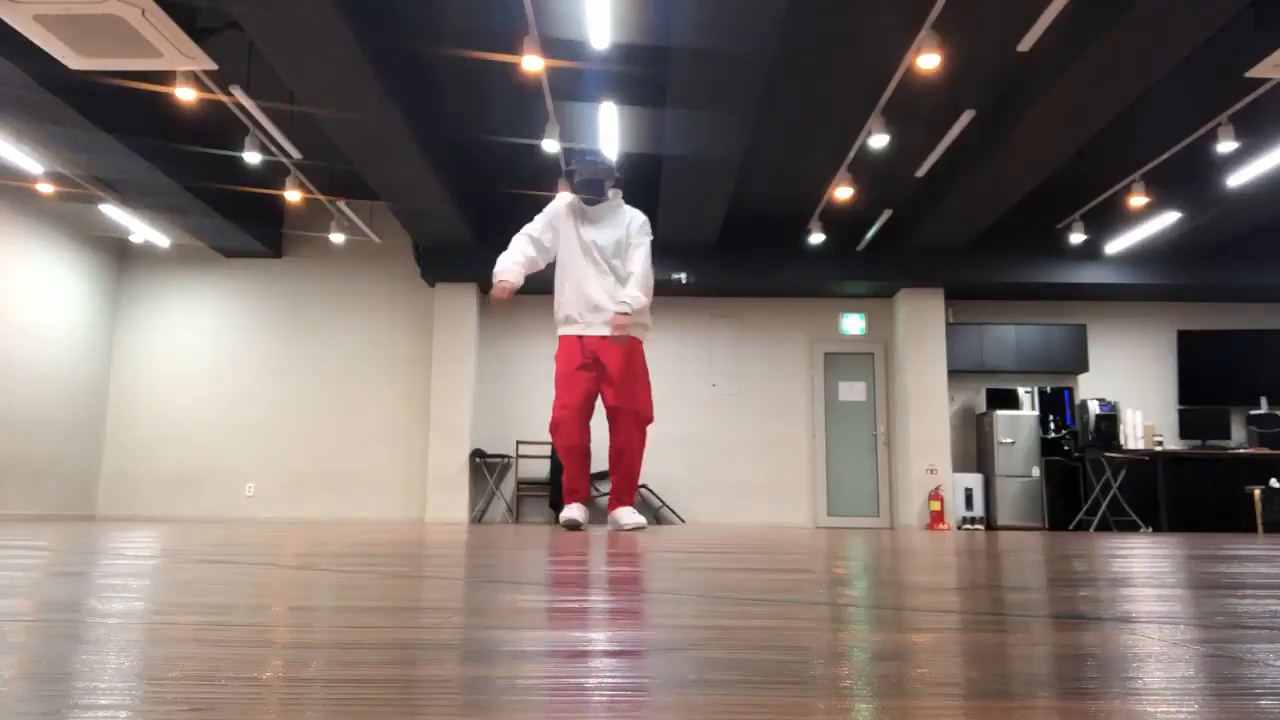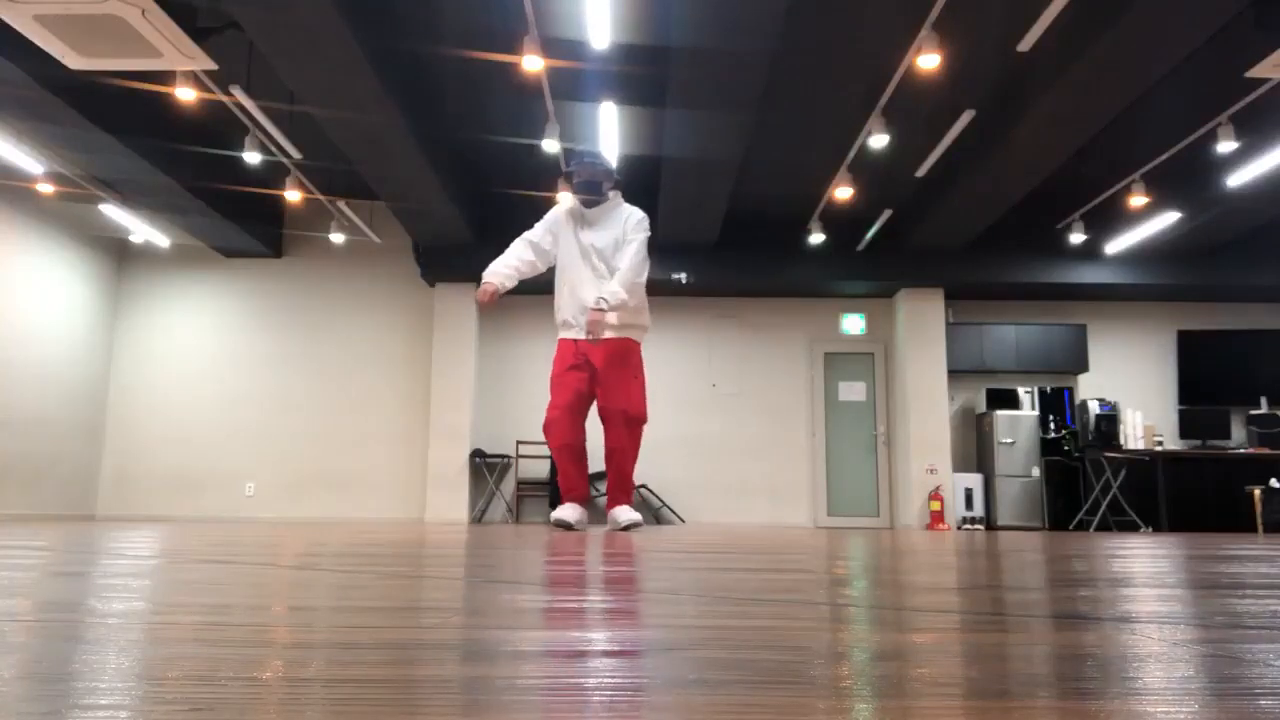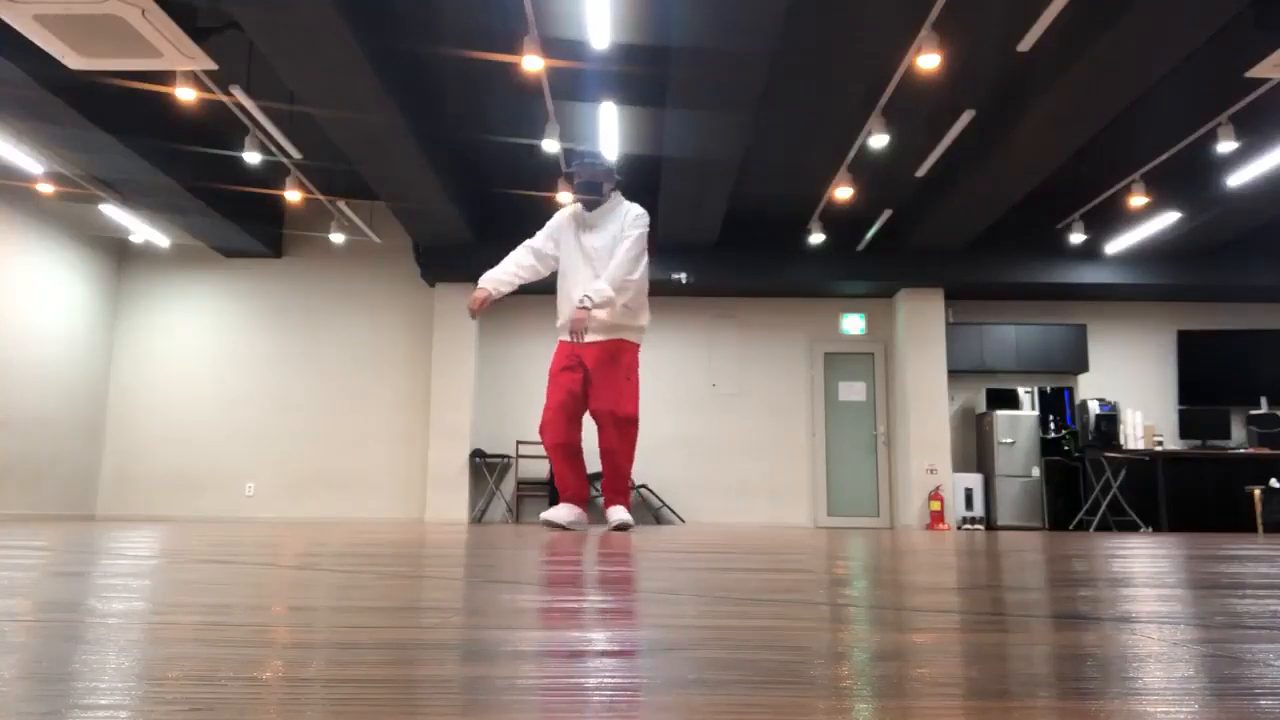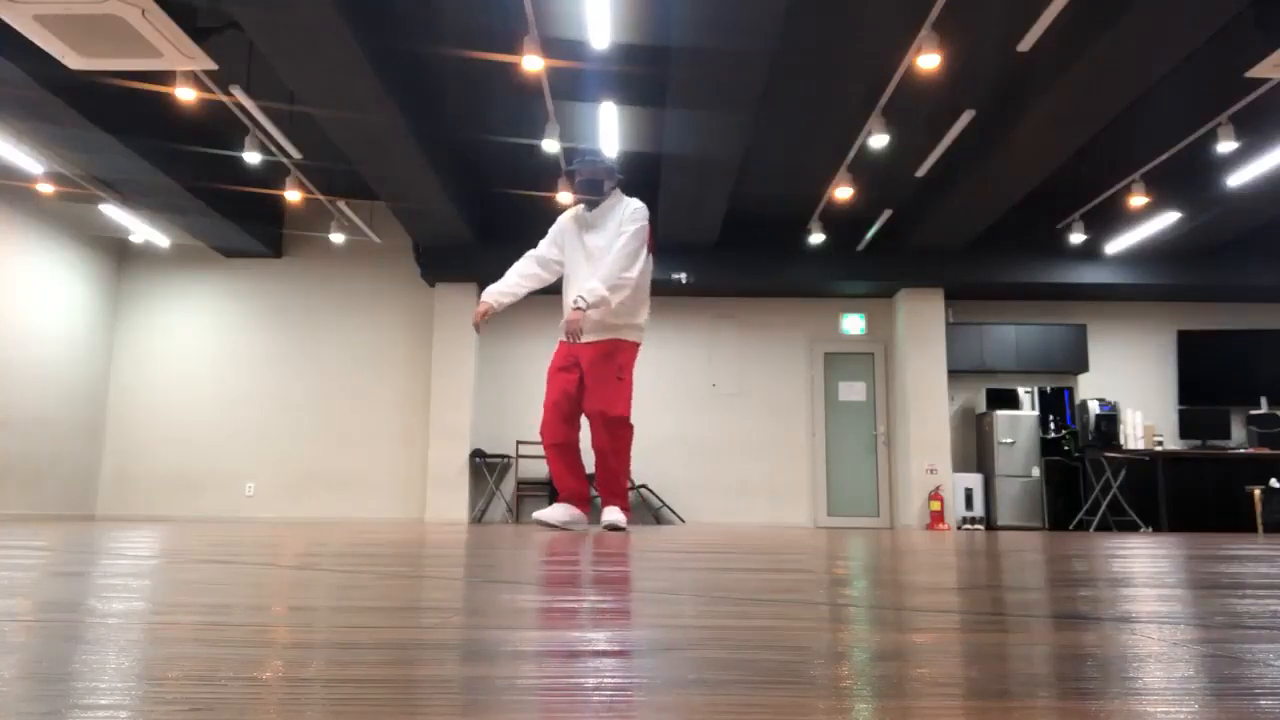
dt=0.2s
person 1, frame 1
left shoulder: (633, 219)
right shoulder: (562, 210)
left elbow: (640, 270)
right elbow: (530, 242)
left wrist: (625, 308)
right wrist: (507, 272)
left hip: (622, 334)
right hip: (574, 333)
left knee: (631, 415)
right knee: (568, 417)
left ankle: (622, 503)
right ankle: (576, 500)
person 1, frame 2
left shoulder: (632, 218)
right shoulder: (562, 215)
left elbow: (630, 269)
right elbow: (529, 248)
left wrist: (602, 304)
right wrist: (495, 277)
left hip: (619, 334)
right hip: (571, 335)
left knee: (625, 415)
right knee: (561, 419)
left ankle: (619, 502)
right ankle: (575, 501)
person 1, frame 3
left shoulder: (633, 216)
right shoulder: (565, 219)
left elbow: (621, 269)
right elbow: (531, 256)
left wrist: (587, 302)
right wrist: (489, 284)
left hip: (616, 334)
right hip: (571, 337)
left knee: (615, 415)
right knee: (557, 419)
left ankle: (617, 502)
right ankle: (573, 502)
person 1, frame 4
left shoulder: (632, 211)
right shoulder: (568, 221)
left elbow: (616, 267)
right elbow: (536, 264)
left wrist: (582, 302)
right wrist: (493, 296)
left hip: (615, 332)
right hip: (573, 335)
left knee: (607, 414)
right knee: (556, 417)
left ankle: (614, 504)
right ankle: (572, 502)
